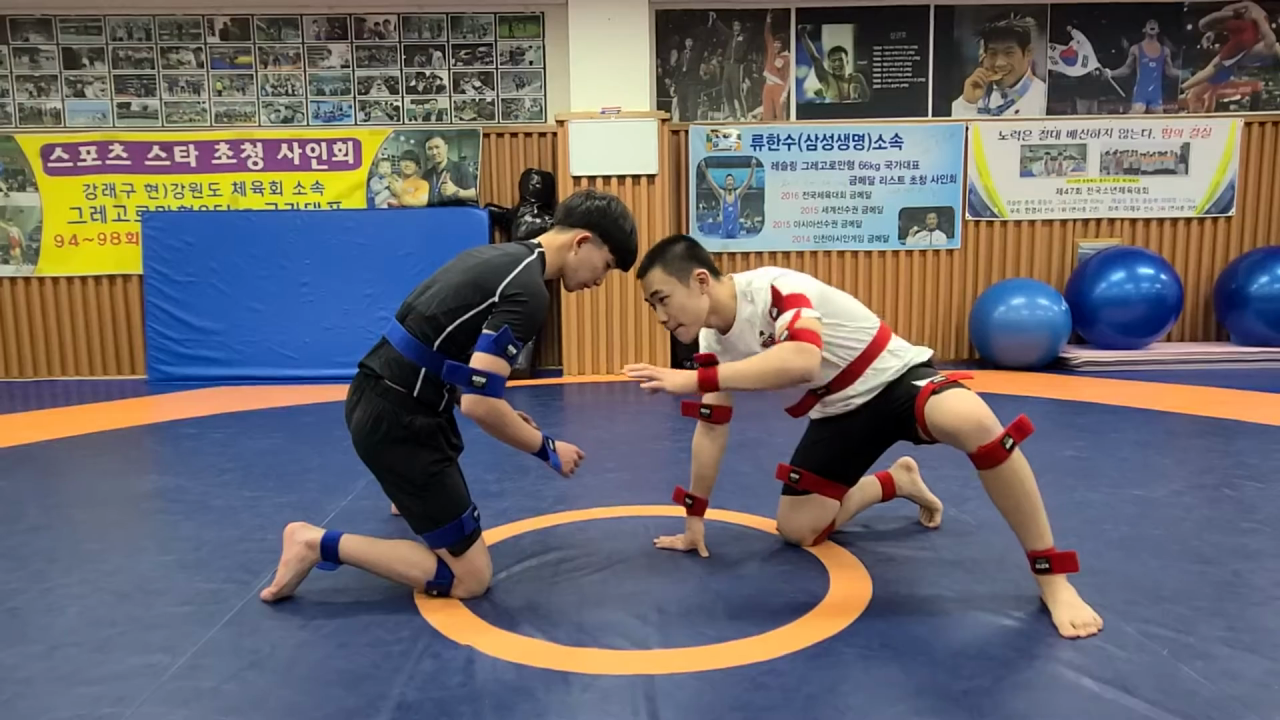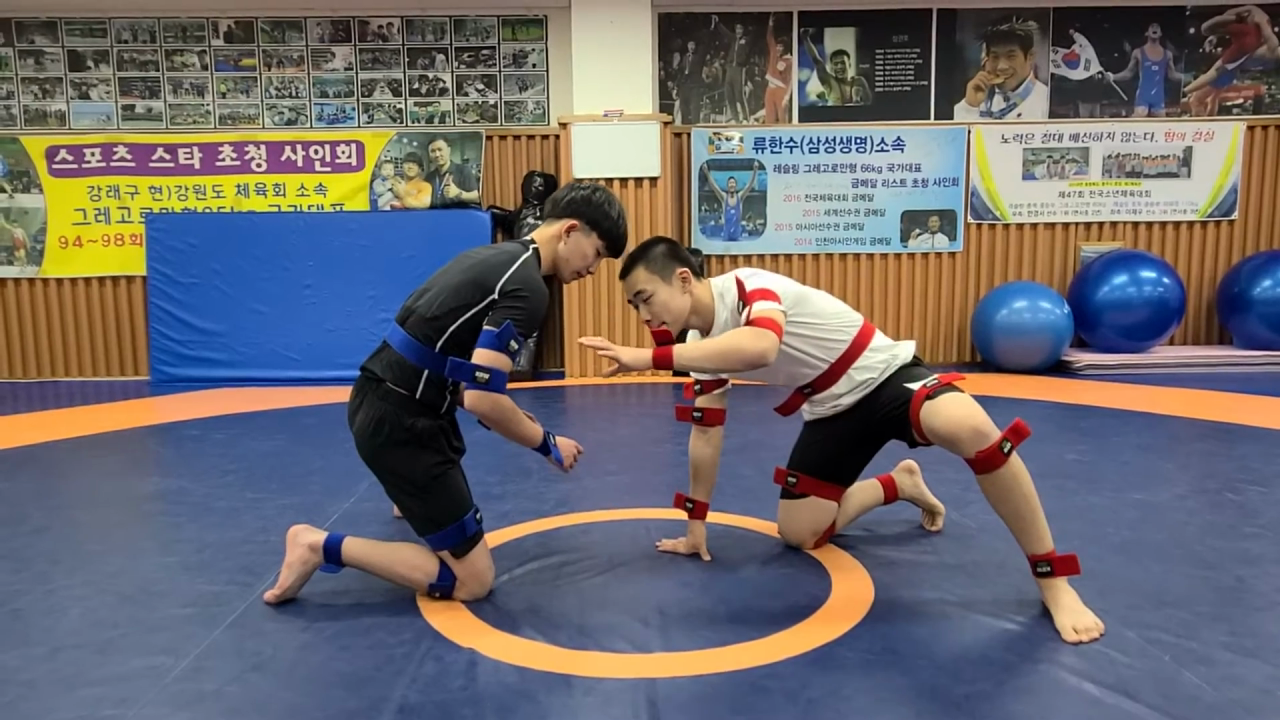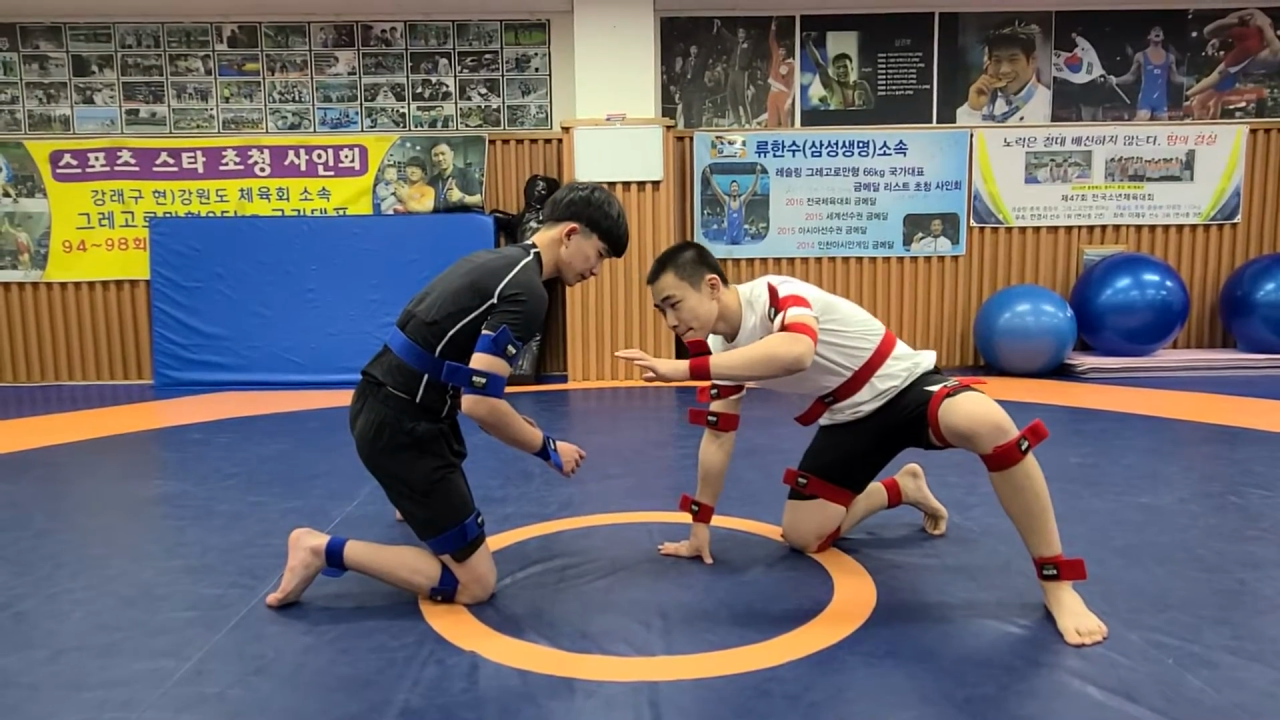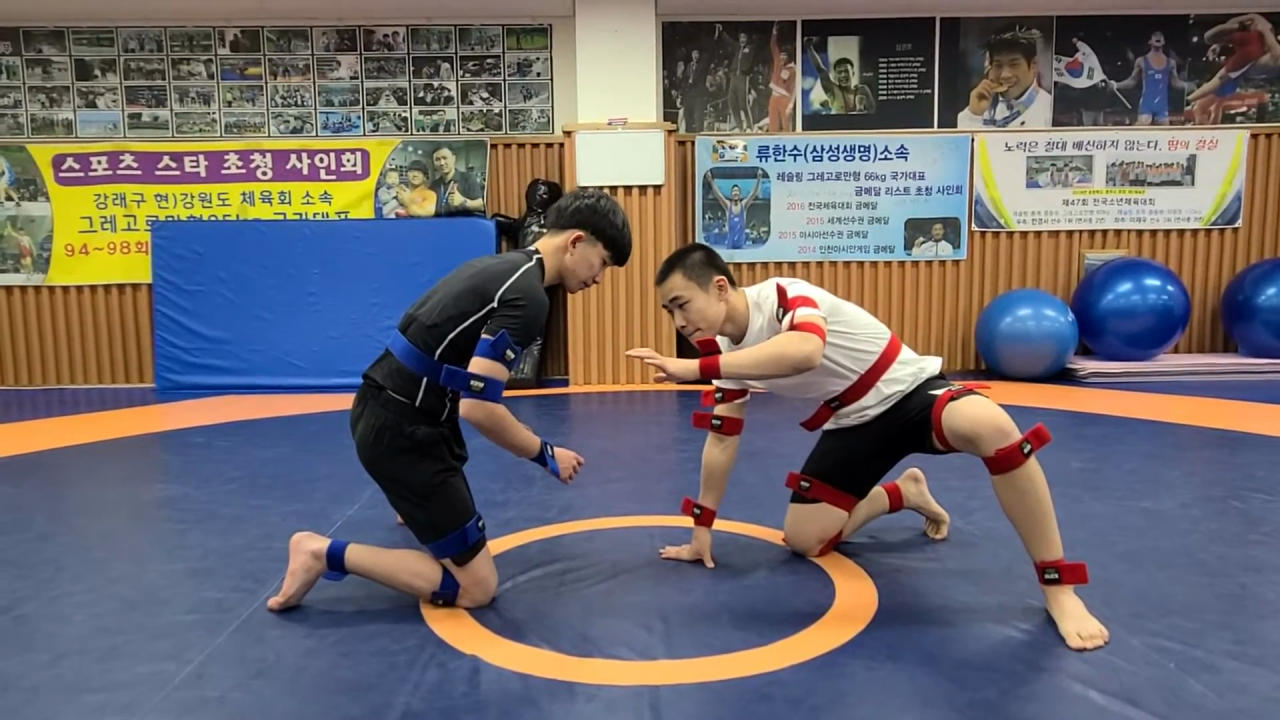
dt=0.7s
person 1, frame 1
left shoulder: (774, 288)
right shoulder: (712, 341)
left elbow: (804, 362)
right elbow: (710, 428)
left wrist: (694, 379)
right wrist: (694, 520)
left hip: (896, 378)
right hip: (839, 412)
left knee: (974, 424)
right knee: (798, 530)
left ankle: (1052, 577)
right ankle: (896, 480)
person 1, frame 2
left shoulder: (747, 286)
right shoulder: (701, 342)
left elbow: (761, 347)
right elbow: (706, 433)
left wrist: (649, 358)
right wrist: (696, 523)
left hip: (886, 376)
right hip: (833, 412)
left knee: (971, 430)
right knee: (798, 534)
left ankle: (1054, 582)
right ankle: (899, 483)
person 1, frame 3
left shoulder: (774, 295)
right shoulder: (721, 348)
left elbow: (796, 352)
right elbow: (718, 435)
left wrist: (685, 368)
right wrist: (700, 526)
left hip: (905, 385)
right hip: (848, 419)
left knee: (988, 425)
right knee: (803, 536)
left ankle: (1057, 584)
right ankle: (903, 487)
person 1, frame 4
left shoulder: (782, 295)
right shoulder: (726, 349)
left elbow: (805, 352)
right elbow: (722, 439)
left wrist: (693, 368)
right wrist: (702, 529)
left hip: (909, 391)
right hip: (853, 424)
left knee: (990, 427)
right knee: (804, 541)
left ankle: (1059, 589)
right ankle: (903, 493)
person 2, frame 1
left shoulder: (500, 255)
right shoulder: (527, 291)
right elbow: (479, 403)
left wrist: (501, 415)
right wrist: (548, 450)
left hip: (378, 397)
right hip: (397, 418)
right knee: (470, 578)
left ankle: (414, 497)
right ankle: (320, 544)
person 2, frame 2
left shoulder: (496, 256)
right shoulder: (526, 287)
right elbow: (482, 398)
left wrist: (504, 416)
right wrist: (547, 444)
left hip: (380, 399)
right hip: (399, 421)
right knee: (472, 579)
left ankle: (416, 498)
right ankle: (323, 546)
person 2, frame 3
left shoulder: (499, 259)
right shoulder: (526, 291)
right elbow: (479, 402)
left wrist: (507, 423)
right wrist: (548, 449)
left hip: (384, 404)
right hip: (399, 424)
right knee: (474, 584)
left ankle: (416, 499)
right ankle: (325, 550)
person 2, frame 4
left shoulder: (502, 265)
right shoulder: (526, 296)
right elbow: (477, 406)
left wrist: (513, 432)
right wrist: (545, 454)
left hip: (384, 407)
right hip: (401, 428)
right knee: (475, 586)
left ankle: (418, 503)
right ankle: (326, 553)
